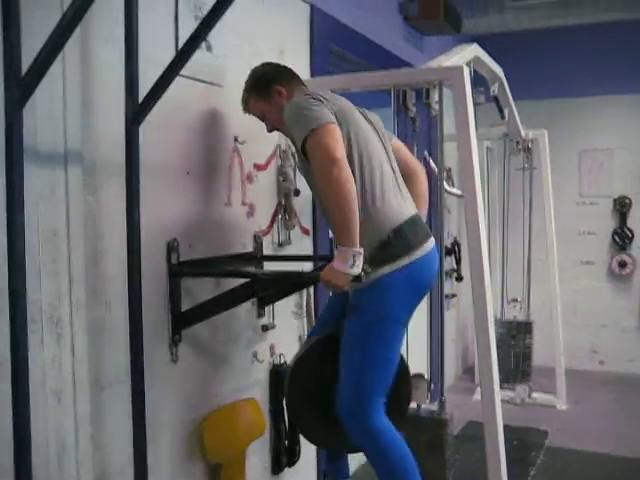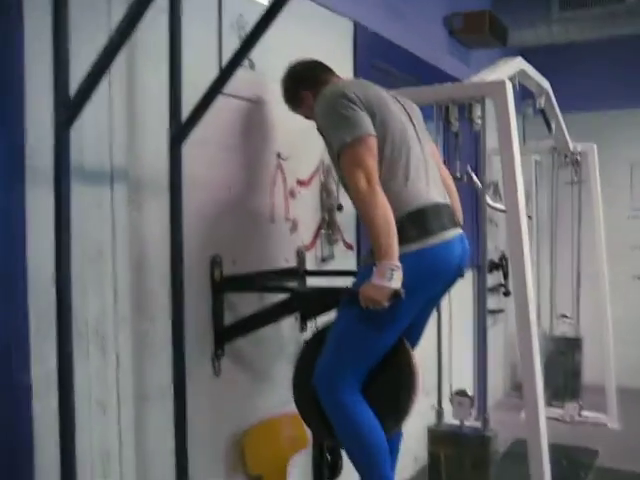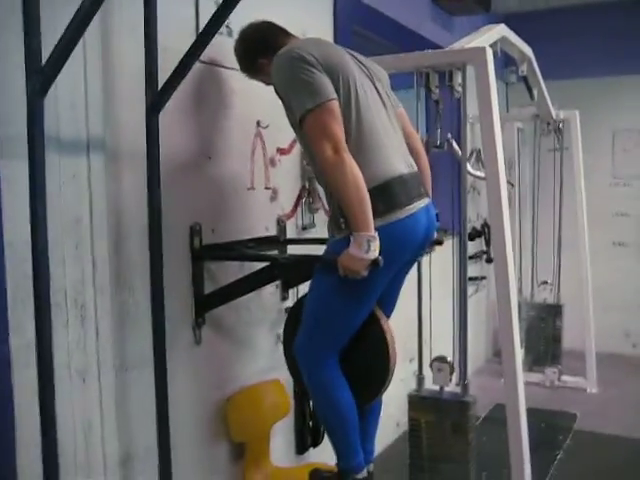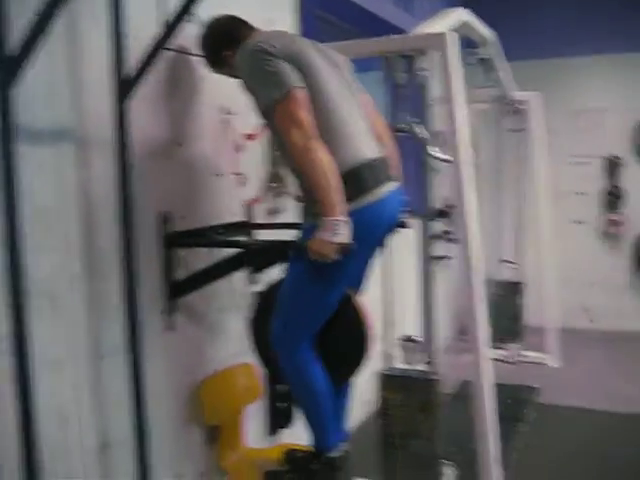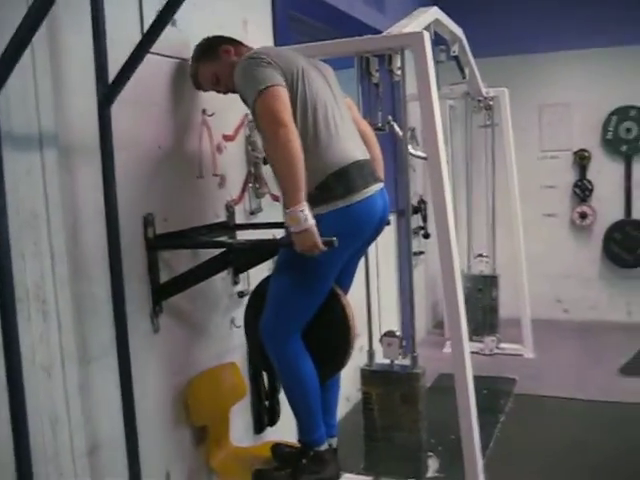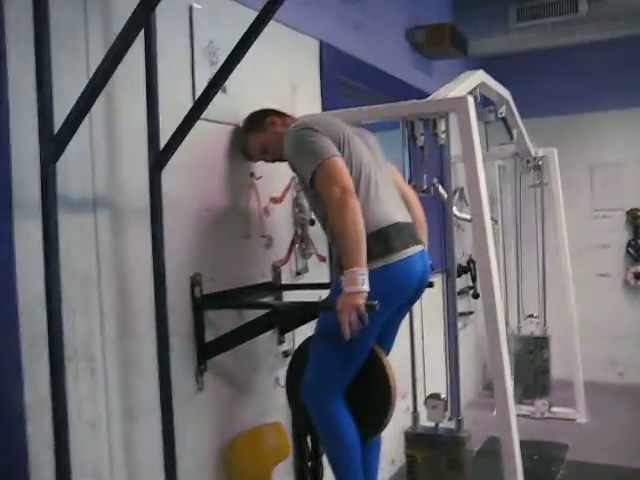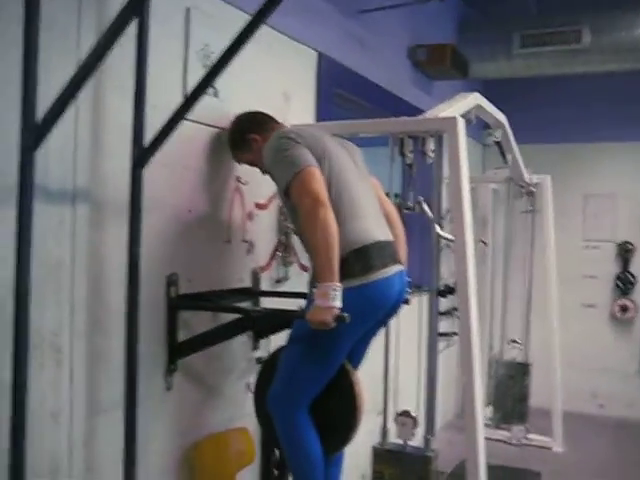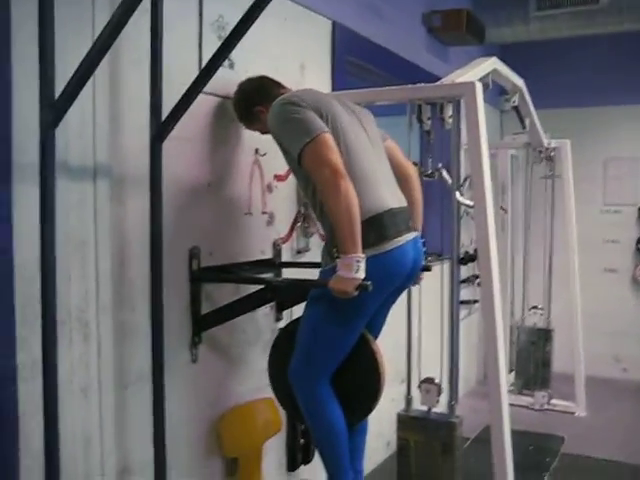
dt=0.5s
person 1, frame 1
left shoulder: (304, 105)
right shoulder: (349, 111)
left elbow: (334, 166)
right elbow: (416, 172)
left wrist: (347, 255)
left hip: (391, 264)
right hip: (411, 252)
left knee: (359, 409)
person 1, frame 2
left shoulder: (336, 99)
right shoulder: (392, 100)
left elbow: (366, 184)
right elbow: (443, 177)
left wrist: (386, 270)
left hip: (416, 250)
right hip: (449, 242)
left knee: (334, 382)
person 1, frame 3
left shoulder: (292, 62)
right shoulder: (357, 62)
left elbow: (334, 152)
right elbow: (413, 140)
left wrist: (361, 240)
right wrist: (424, 209)
left hip: (381, 224)
right hip: (416, 213)
left knee: (314, 353)
person 1, frame 4
left shoulder: (256, 53)
right shoulder: (318, 50)
left elbow: (304, 139)
right elbow: (376, 124)
left wrist: (331, 224)
left hip: (352, 208)
right hip: (383, 195)
left knee: (290, 337)
right knee: (329, 328)
person 1, frame 5
left shoulder: (253, 63)
right shoulder: (308, 65)
left elbow: (281, 129)
right elbow: (364, 130)
left wrist: (296, 215)
left hip: (338, 205)
right hip: (370, 197)
left knee: (279, 331)
right ankle: (325, 442)
person 1, frame 6
left shoulder: (301, 133)
right shoulder: (352, 134)
left elbow: (343, 196)
right elbow: (409, 196)
left wrist: (354, 281)
left hip: (380, 266)
right hip: (412, 259)
left knee: (322, 390)
person 1, frame 7
left shoulder: (281, 143)
right shoulder: (338, 145)
left elbow: (317, 208)
right elbow: (389, 212)
left wrist: (326, 295)
left hip: (357, 283)
right hip: (390, 279)
left knee: (286, 402)
right knee: (325, 396)
person 1, frame 8
left shoulder: (286, 109)
right shoulder: (350, 109)
left elbow: (335, 178)
right elbow: (408, 173)
left wrist: (351, 264)
left hip: (373, 255)
right hip: (406, 246)
left knee: (308, 375)
right knee: (345, 367)
